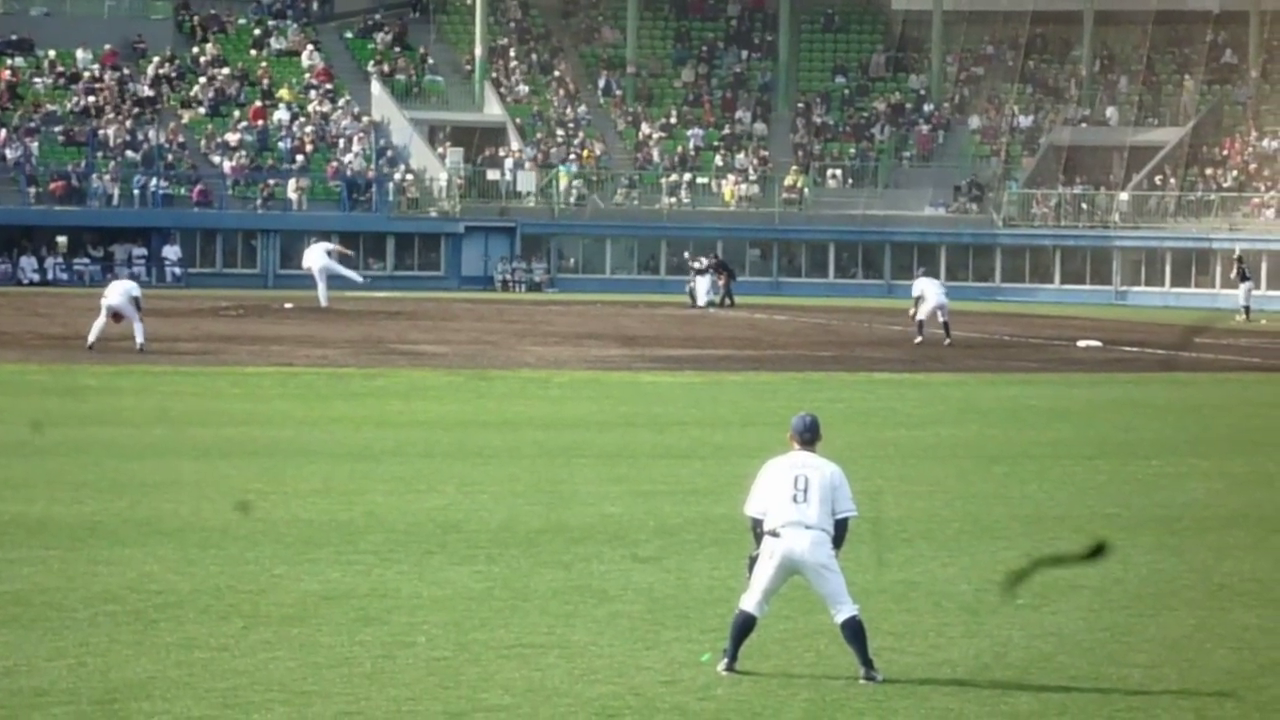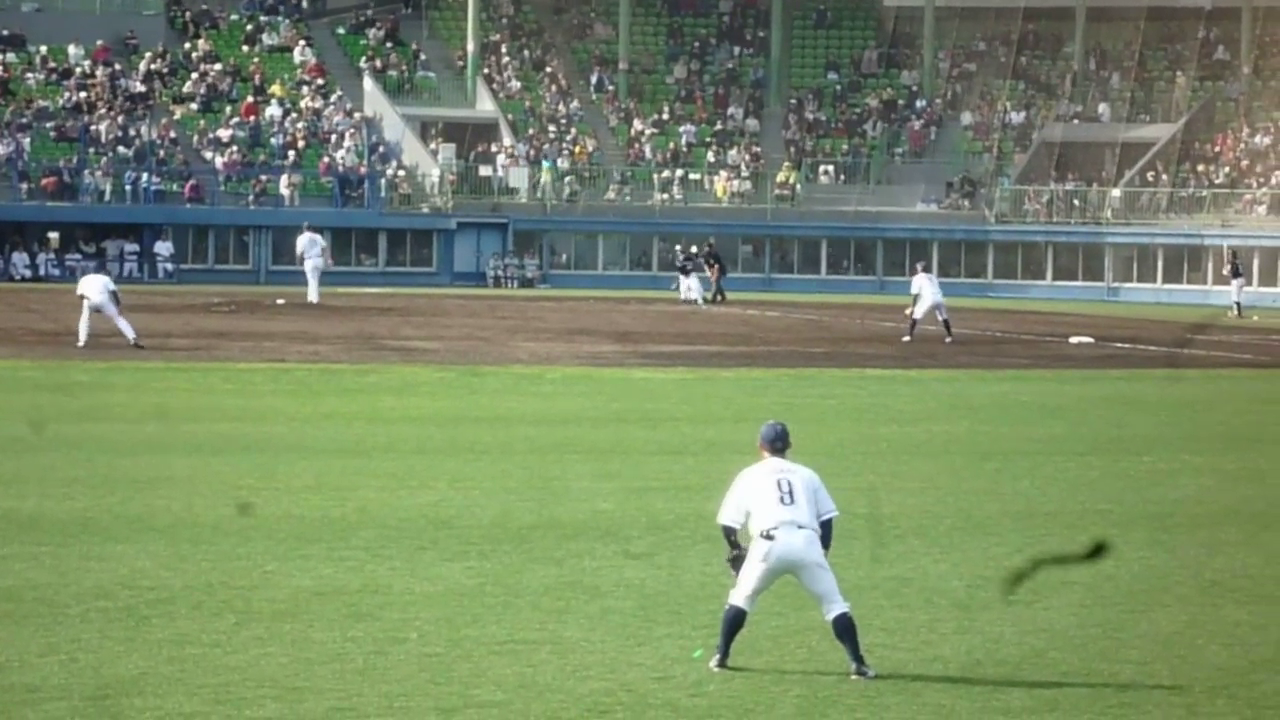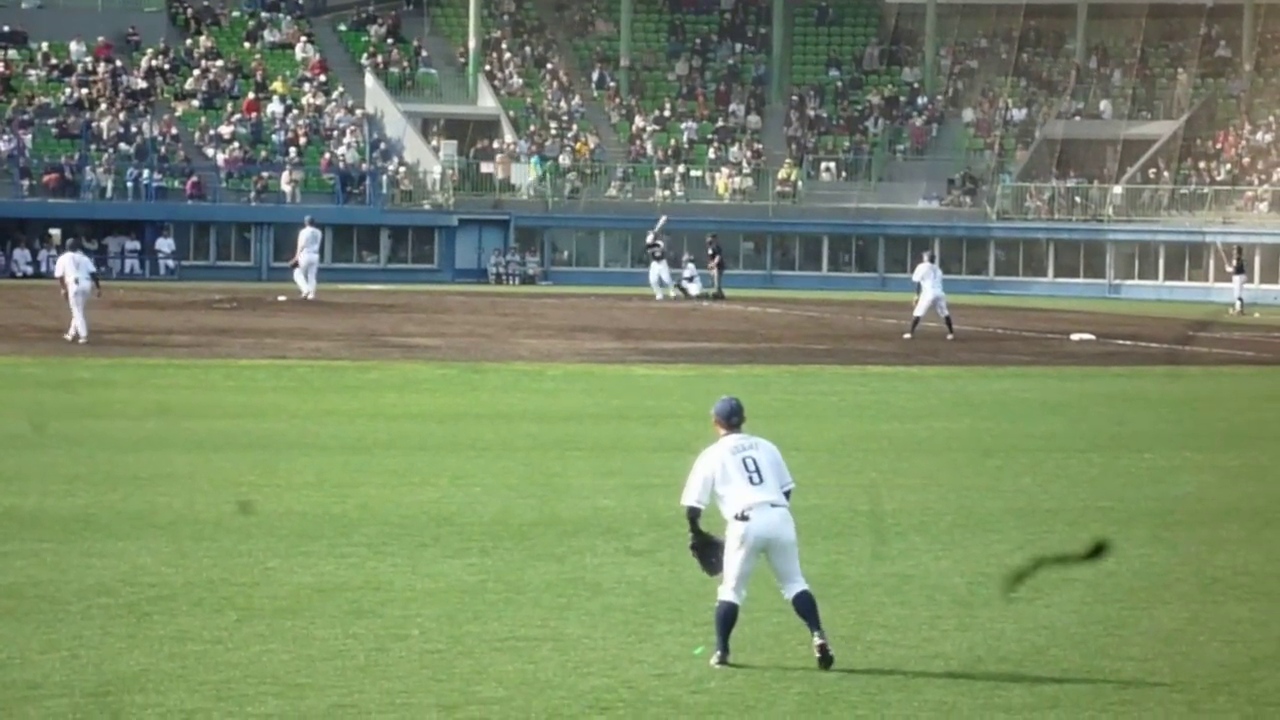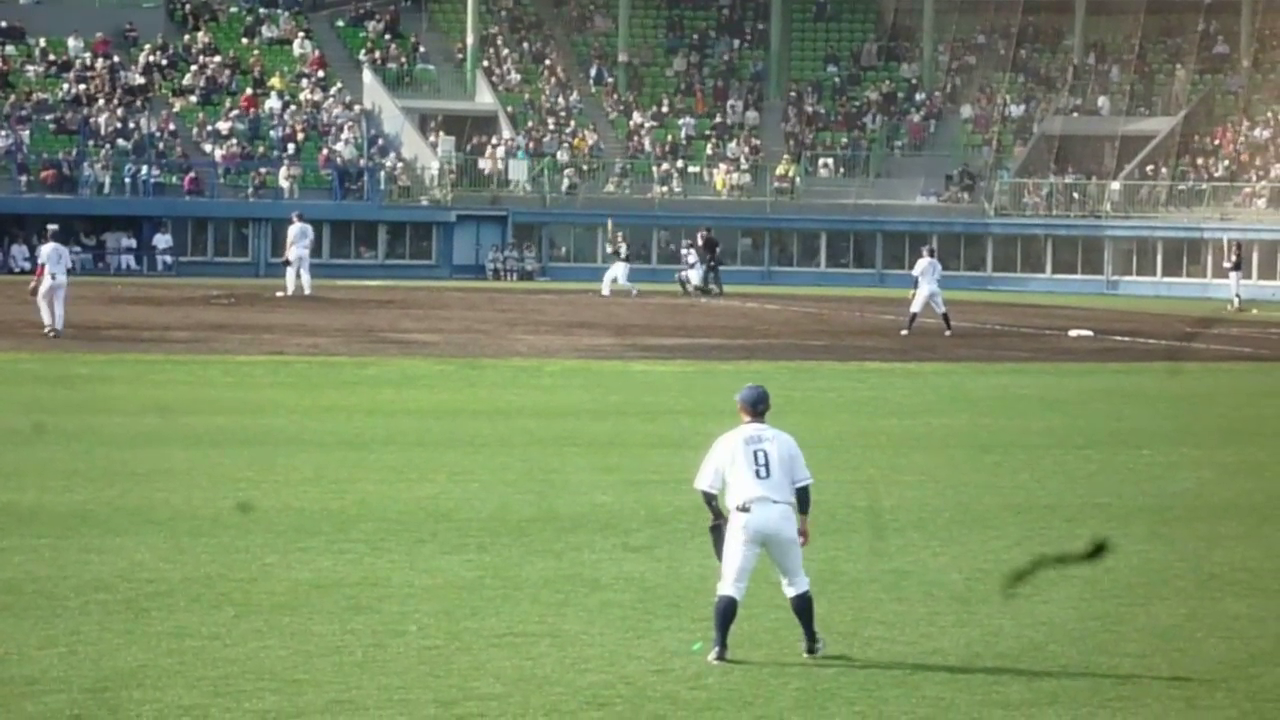
dt=0.4s
person 1, frame 1
left shoulder: (773, 466)
right shoulder: (831, 470)
left elbow: (756, 516)
right elbow: (842, 519)
left wrist: (761, 548)
right wrist: (833, 550)
left hip: (778, 543)
right hip: (816, 544)
left knee: (753, 602)
right knee: (844, 608)
left ankle: (729, 660)
right ankle: (866, 667)
person 1, frame 2
left shoulder: (748, 475)
right shoulder: (807, 474)
left elbow: (728, 523)
right elbow: (826, 520)
left wrist: (736, 549)
right wrist: (822, 552)
left hip: (770, 544)
right hip: (806, 543)
left knee: (741, 599)
right knee: (834, 604)
left ankle: (721, 656)
right ankle: (857, 663)
person 1, frame 3
left shoulder: (711, 456)
right shoulder: (766, 447)
left elbow: (693, 505)
right elbow: (786, 489)
left wrist: (695, 531)
left hip: (745, 525)
right hip: (780, 520)
left knee: (731, 591)
right knee: (794, 584)
left ankle: (721, 652)
right ankle: (818, 635)
person 1, frame 4
left shoulder: (727, 442)
right shoulder: (785, 440)
left elbow: (707, 489)
right elbow: (802, 485)
left wrist: (717, 515)
right wrist: (803, 521)
left hip: (745, 518)
right hip: (782, 516)
left knee: (731, 585)
right knee: (796, 581)
left ankle: (719, 647)
right ankle: (811, 641)
